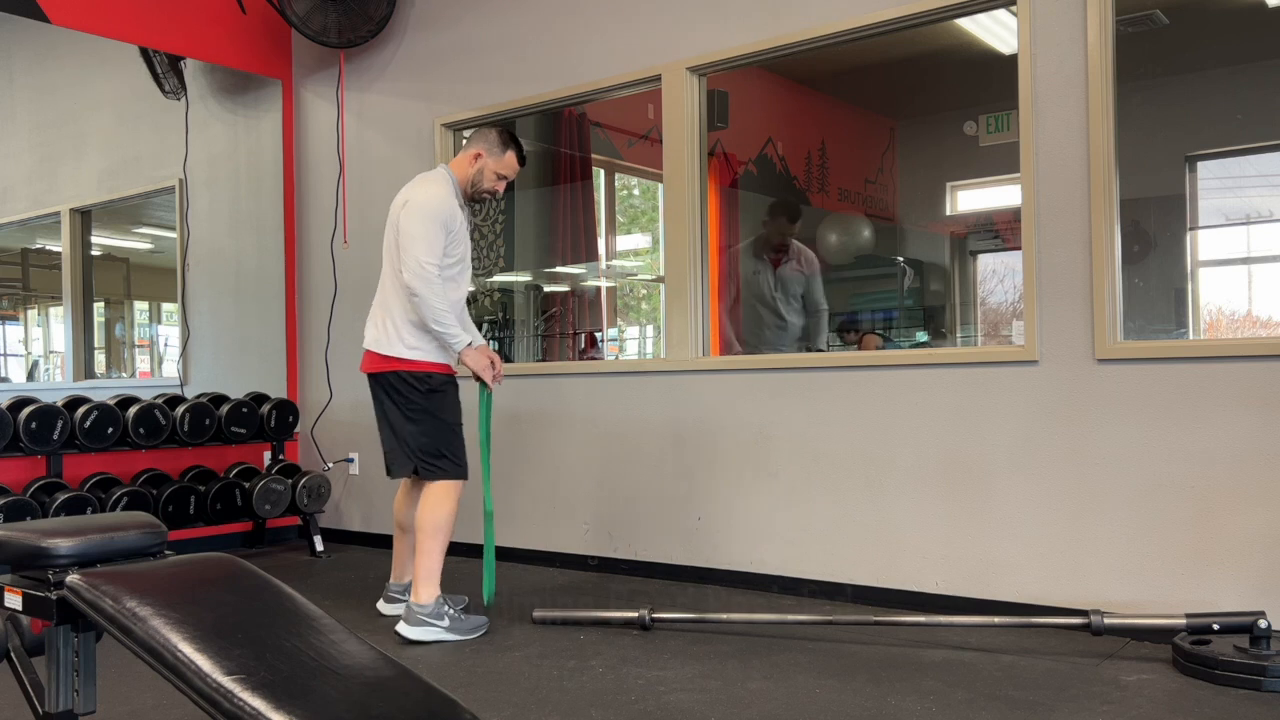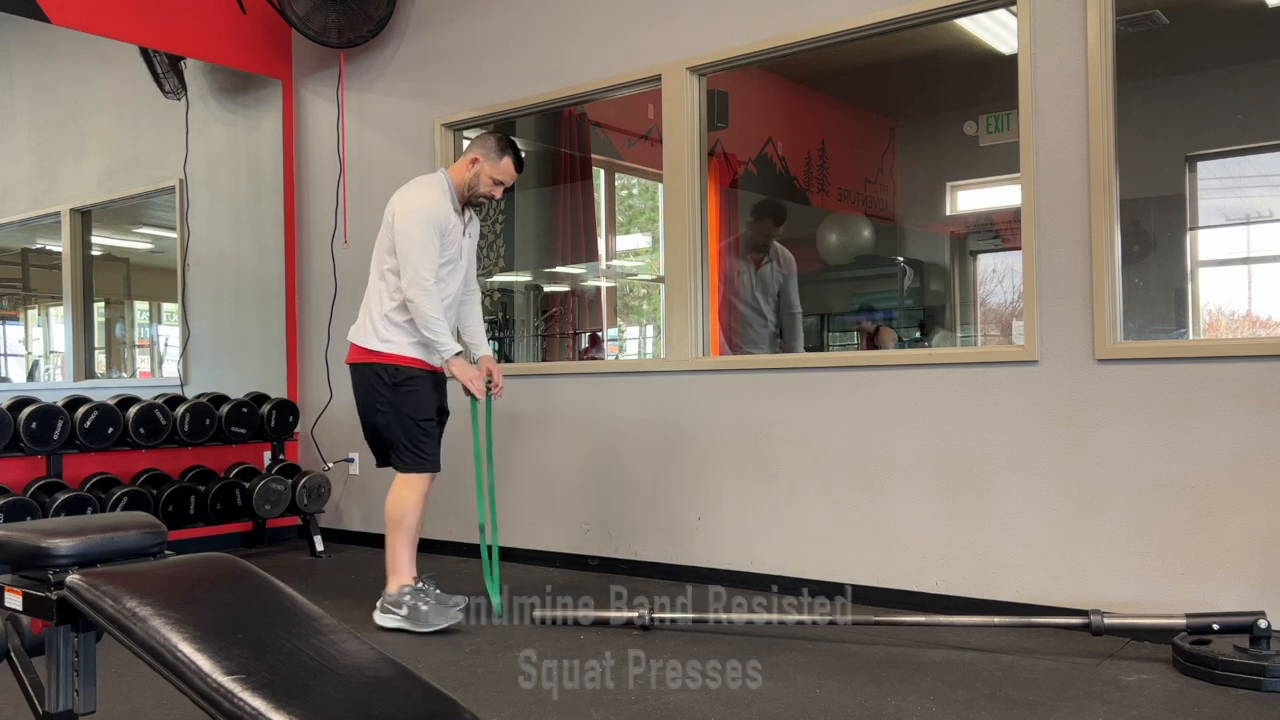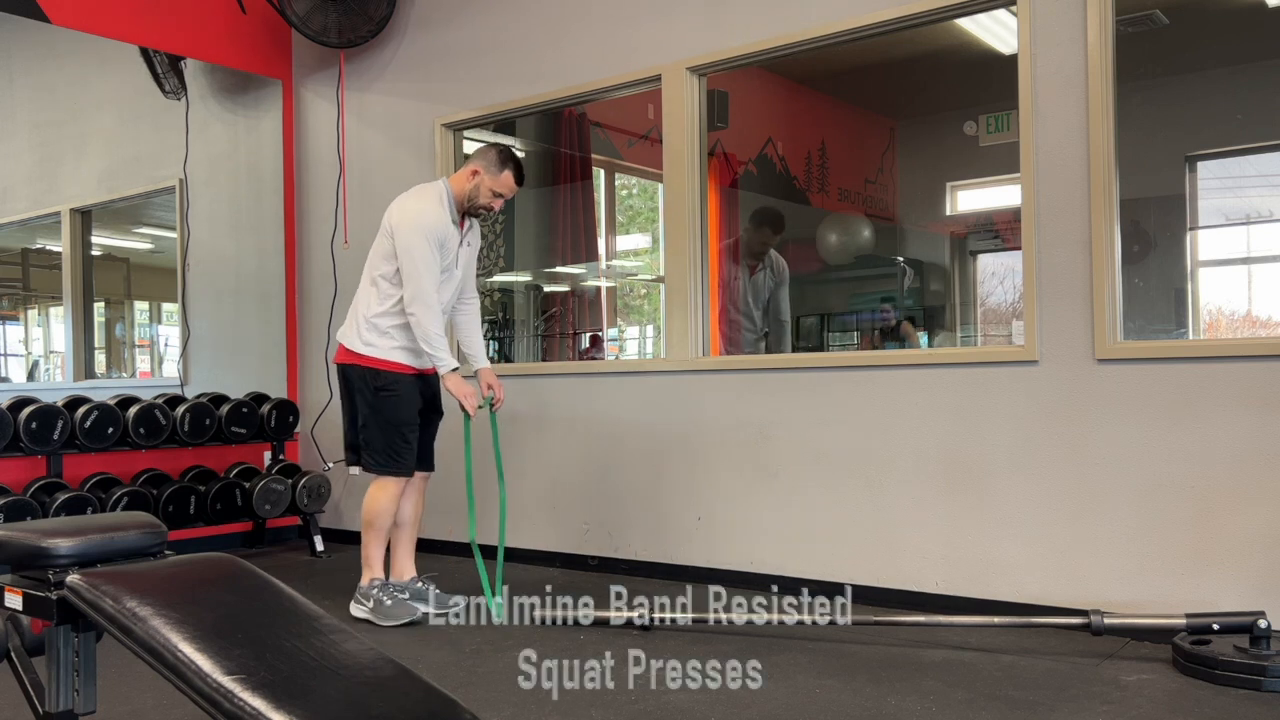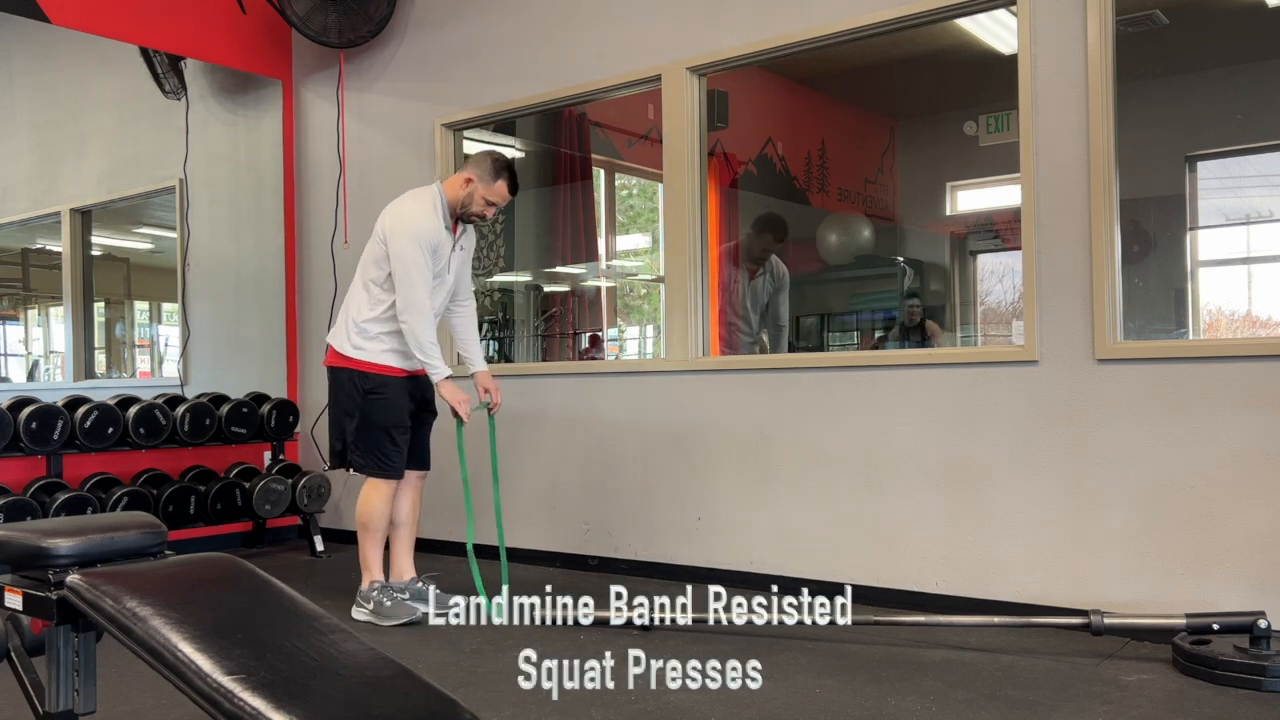
dt=0.2s
person 1, frame 1
left shoulder: (444, 201)
right shoulder: (432, 197)
right elbow: (419, 282)
left wrist: (475, 340)
right wrist: (464, 345)
left hip: (403, 356)
right hip: (412, 359)
left knee: (420, 474)
right knee: (442, 475)
left ankle: (402, 586)
right ankle: (424, 608)
person 1, frame 2
left shoulder: (467, 219)
right shoulder: (422, 201)
left elbow: (465, 292)
right elbow: (418, 289)
left wrist: (482, 351)
right wrist: (454, 355)
left hip: (418, 358)
right hip: (389, 354)
left knee: (415, 468)
right knee: (416, 468)
left ankle: (402, 584)
right ankle: (399, 595)
person 1, frame 3
left shoulder: (469, 228)
right shoulder: (421, 211)
left elbow: (465, 301)
right elbow: (420, 303)
left wrist: (481, 365)
right wrist: (450, 371)
left hip: (414, 362)
right hip: (376, 357)
left knee: (415, 472)
right knee: (394, 472)
left ankle: (404, 581)
right ankle: (370, 587)
person 1, frame 4
left shoulder: (463, 231)
right shoulder: (414, 217)
left elbow: (460, 304)
right elbow: (412, 309)
left wrist: (479, 369)
right wrist: (442, 378)
left hip: (408, 364)
right hip: (366, 359)
left knee: (412, 471)
right knee: (385, 473)
left ankle: (403, 580)
right ankle: (371, 590)
